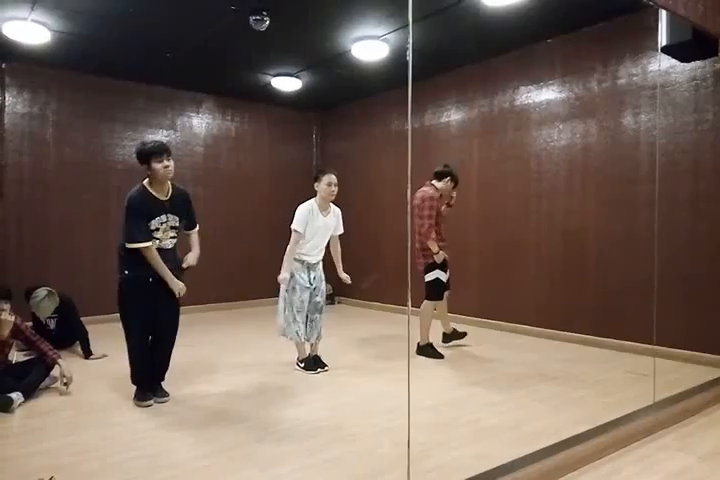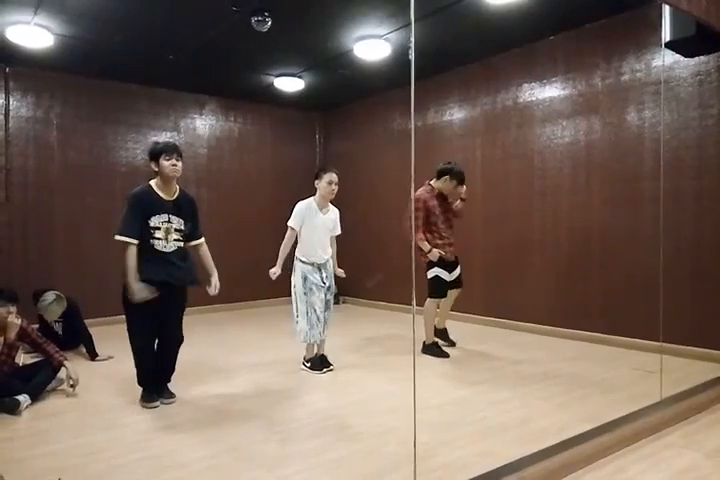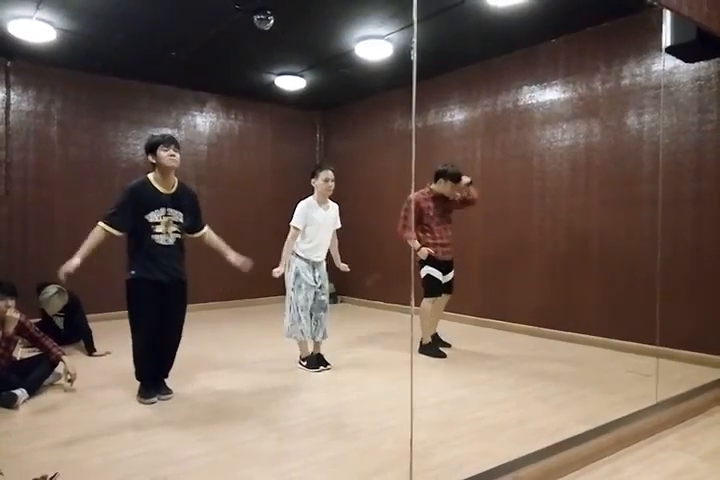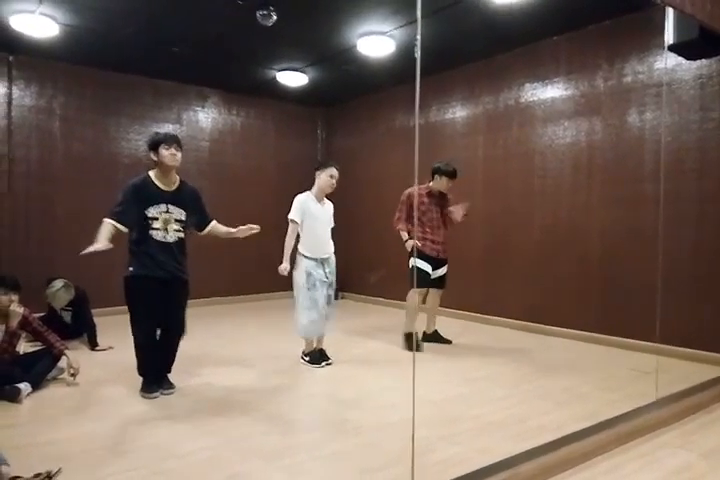
dt=0.3s
person 1, frame 1
left shoulder: (181, 195)
right shoulder: (137, 200)
left elbow: (192, 227)
right elbow: (145, 247)
left wrist: (195, 251)
right wrist: (171, 280)
left hip: (168, 275)
right hip: (137, 277)
left knee: (166, 332)
right knee: (139, 333)
left ankle: (156, 382)
right ankle: (142, 386)
person 1, frame 2
left shoulder: (188, 201)
right shoulder: (140, 198)
left elbow: (197, 240)
right elbow: (129, 241)
left wrist: (213, 274)
right wrist: (133, 281)
left hip: (177, 280)
right hip: (145, 280)
left knee: (172, 335)
right knee: (144, 336)
left ankle: (162, 383)
right ankle: (148, 387)
person 1, frame 3
left shoulder: (187, 194)
right shoulder: (136, 191)
left elbow: (201, 230)
right elbow: (107, 226)
left wrist: (229, 253)
right wrist: (78, 257)
left hip: (175, 276)
right hip: (143, 275)
left knee: (171, 331)
right knee: (145, 332)
left ankle: (160, 379)
right ankle: (146, 383)
person 1, frame 4
left shoulder: (189, 193)
right shoulder: (137, 188)
left elbow: (207, 225)
right elbow: (113, 220)
left wrist: (234, 232)
right wrist: (103, 239)
left hip: (176, 272)
right hip: (143, 272)
left knee: (175, 326)
right knee: (145, 328)
left ankle: (162, 373)
right ankle: (148, 377)
person 2, frame 1
left shoulder: (336, 213)
right shoulder: (305, 209)
left elbow: (334, 243)
right elbow: (294, 241)
left wrist: (340, 270)
right wrist: (284, 270)
left hip: (316, 267)
right hip: (298, 266)
left knee: (317, 310)
right knee: (298, 309)
left ankle: (314, 354)
right ankle: (302, 357)
person 2, frame 2
left shoulder: (334, 212)
right shoulder: (303, 207)
right elbow: (289, 238)
left wrist: (335, 267)
right wrist: (278, 265)
left hip: (324, 266)
right hip: (305, 267)
left knee: (324, 310)
right knee: (310, 311)
left ankle: (321, 353)
right ankle: (309, 357)
person 2, frame 3
left shoulder: (334, 208)
right shoulder: (305, 206)
right elbow: (292, 237)
left wrist: (338, 262)
right wrist: (282, 264)
left hip: (320, 265)
right hip: (300, 264)
left knee: (320, 309)
right knee: (301, 308)
left ankle: (317, 352)
right ankle: (305, 355)
person 2, frame 4
left shoulder: (329, 205)
right shoulder: (302, 200)
right elbow: (292, 231)
right wrist: (286, 260)
left hip: (328, 261)
right hip: (308, 262)
left knee: (325, 306)
right knee: (311, 306)
left ankle: (319, 347)
right ankle: (308, 350)
person 3, frame 1
left shoulder: (424, 193)
right shoulder: (430, 195)
right elbow: (426, 228)
left wrist: (448, 204)
right wrist: (436, 251)
left hip: (432, 253)
right hip: (431, 255)
left knee: (442, 293)
right knee: (433, 298)
left ankle: (448, 331)
right ankle: (423, 344)
person 3, frame 2
left shoulder: (443, 196)
right shoulder: (422, 197)
left elbow: (454, 214)
right elbow: (415, 228)
left wrist: (461, 198)
right wrist: (428, 249)
left hip: (450, 252)
right hip: (436, 254)
left knee: (454, 289)
right knee: (435, 297)
left ankle: (440, 327)
right ankle: (428, 343)
person 3, frame 3
left shoulder: (448, 199)
right shoulder: (417, 199)
left elbow: (471, 201)
right elbow: (405, 227)
left wrist: (468, 186)
right wrist: (418, 248)
left hip: (446, 254)
right hip: (430, 255)
left knee: (444, 295)
right knee: (430, 296)
left ankle: (432, 334)
right ankle: (425, 343)
person 3, frame 4
left shoulder: (446, 199)
right shoulder: (412, 194)
left elbow: (456, 217)
right elbow: (399, 218)
left wrist: (459, 212)
right wrist: (407, 239)
left hip: (440, 251)
right hip: (421, 249)
left knee: (436, 290)
right knee: (419, 288)
left ankle: (429, 331)
right ankle: (409, 332)
person 4, frame 1
left shoulder: (12, 319)
left elbow: (36, 341)
left wrist: (61, 363)
left knee: (48, 360)
left ankle: (17, 396)
right ankle: (35, 382)
person 4, frame 2
left shoulder: (18, 323)
left elbow: (43, 344)
left wrist: (68, 366)
left hip: (12, 374)
left knee: (53, 363)
left ankle: (24, 398)
right ankle: (41, 385)
person 4, frame 3
left shoulder: (16, 317)
left elbow: (41, 338)
left wrist: (65, 360)
left knee: (51, 357)
left ankle: (22, 392)
right ankle: (39, 380)
person 4, frame 4
left shoulder: (19, 312)
left elbow: (44, 333)
left wrist: (68, 356)
right wrist: (12, 324)
left hip: (13, 363)
left knee: (54, 352)
left ankle: (25, 386)
right ankle: (41, 374)
